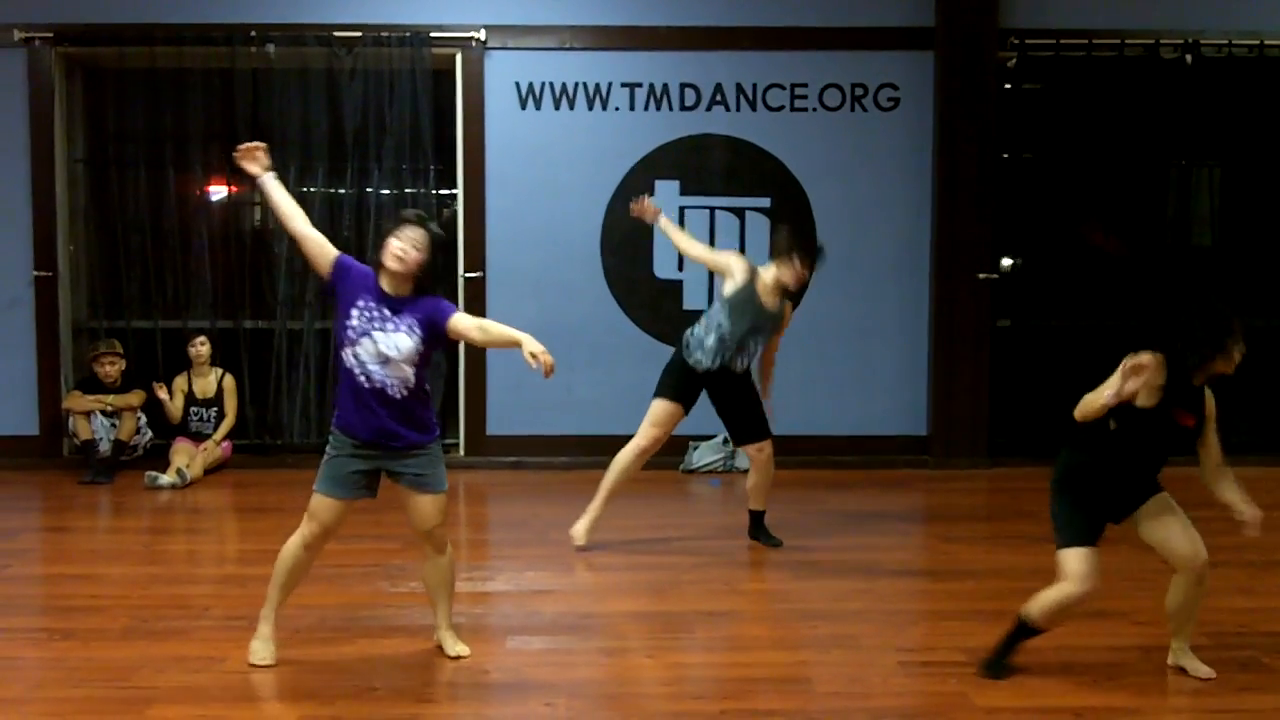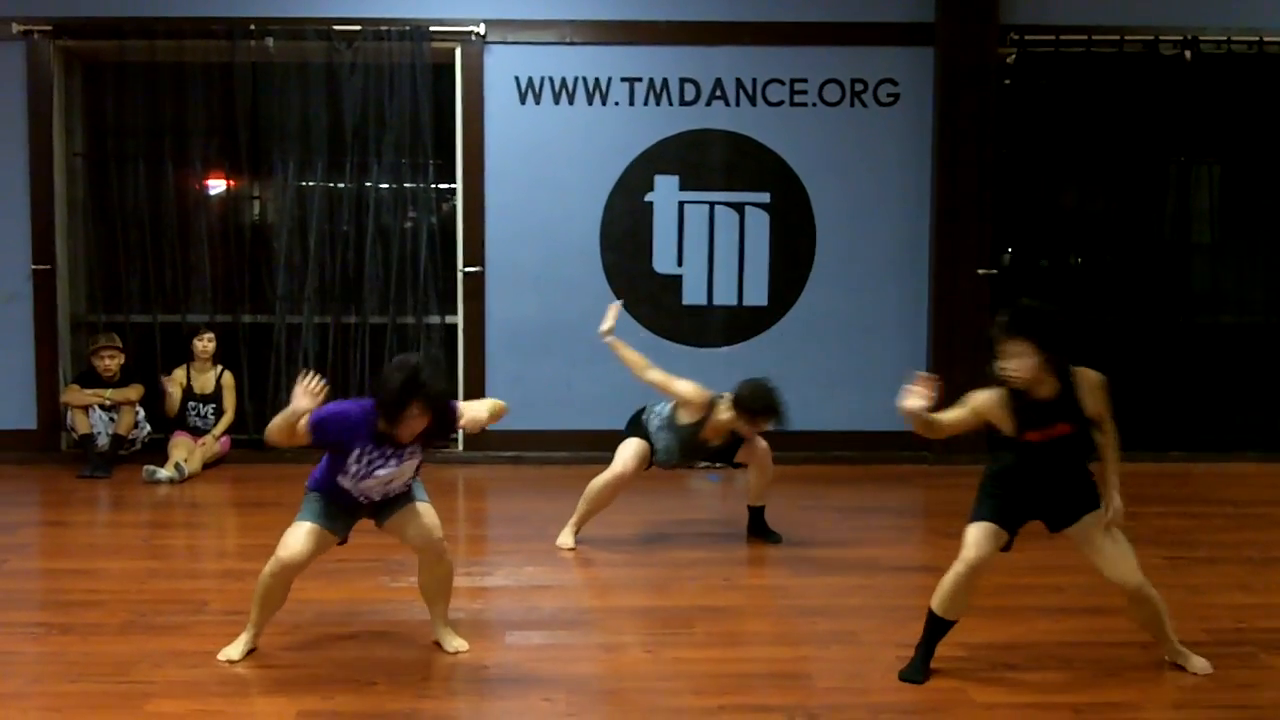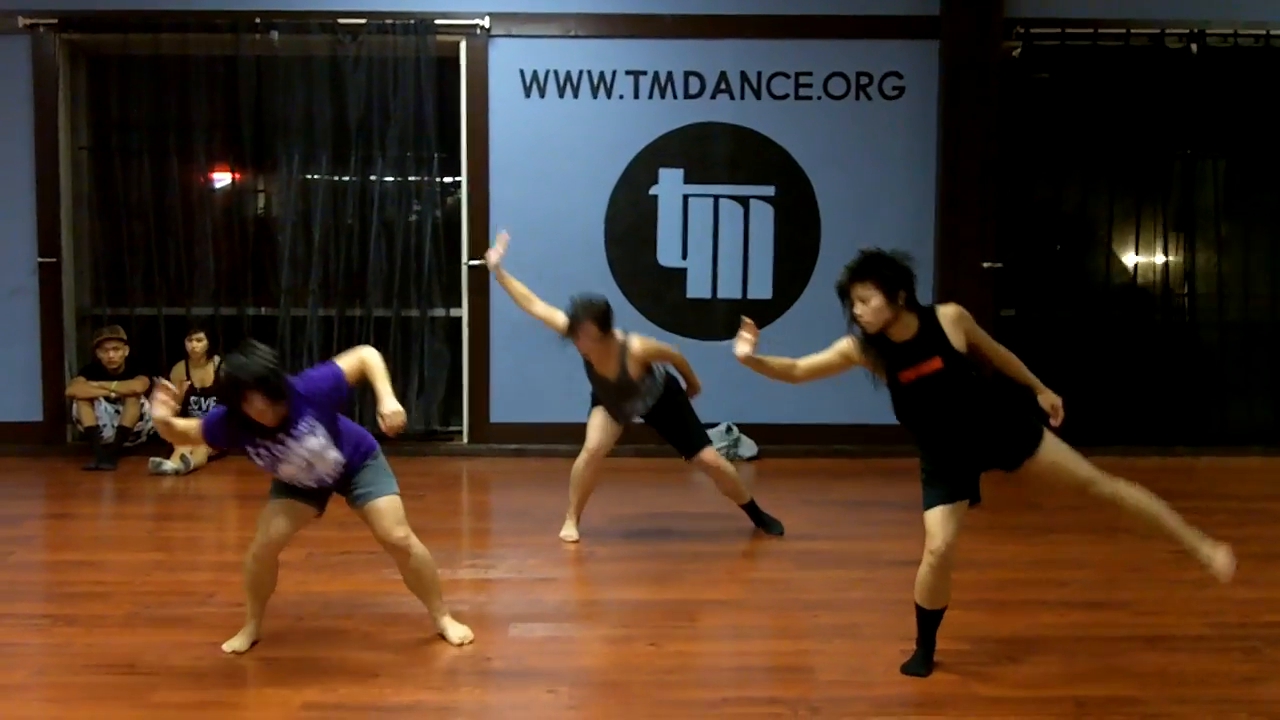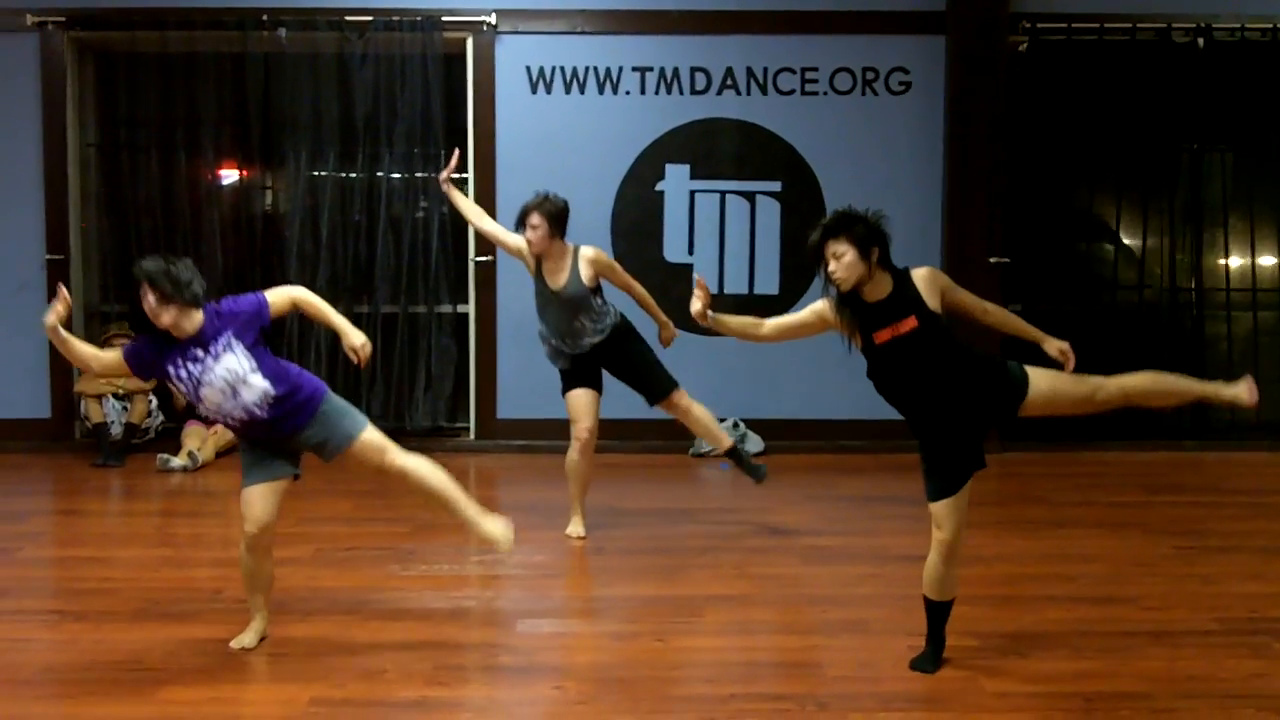
dt=0.4s
person 1, frame 1
left shoulder: (1205, 399)
right shoulder: (1152, 368)
left elbow: (1214, 468)
right elbow: (1082, 414)
left wrist: (1241, 505)
right wrist: (1117, 391)
left hip: (1135, 484)
right hip: (1081, 481)
left knee: (1195, 560)
right knee: (1077, 585)
left ankle: (1180, 649)
right ankle: (1006, 647)
person 1, frame 2
left shoulder: (1087, 382)
right shoulder: (993, 401)
left elbow: (1104, 431)
right elbow: (935, 429)
left wrist: (1111, 489)
right wrist: (917, 412)
left hip: (1070, 486)
right hip: (1009, 486)
left knee: (1132, 580)
right knee: (971, 560)
left ankle: (1174, 649)
right ankle: (923, 653)
person 1, frame 3
left shoulder: (950, 318)
right shoulder: (861, 348)
left elbow: (994, 352)
right elbow: (797, 371)
left wrist: (1040, 389)
right wrist: (752, 359)
left hip: (1003, 426)
right hip: (944, 453)
left knee: (1098, 485)
right knee: (938, 550)
left ankle: (1198, 543)
right ankle: (924, 649)
person 1, frame 4
left shoulder: (924, 281)
right shoulder: (837, 311)
left elbow: (982, 310)
right elbow: (764, 328)
left wrist: (1043, 338)
right wrist: (709, 317)
left hip: (990, 386)
right hip: (941, 428)
left knee: (1106, 391)
right knee: (945, 541)
left ankle: (1222, 393)
right ankle: (934, 645)
person 2, frame 1
left shoulder: (429, 309)
right shoulder: (353, 280)
left elbow: (475, 329)
right elbow: (303, 232)
left wrist: (524, 339)
right wrist: (266, 177)
left hip: (414, 442)
right hip: (353, 440)
left knee: (433, 534)
right knee: (314, 532)
left ankle: (445, 629)
right ankle: (266, 624)
person 2, frame 2
left shoulder: (430, 424)
right shoulder: (347, 417)
left elbow: (495, 406)
right elbow: (276, 437)
left wrist: (483, 410)
right wrist: (295, 412)
left hip: (395, 492)
right hip: (333, 496)
left knee: (433, 543)
right knee: (286, 559)
left ankle: (442, 627)
right ankle: (249, 634)
person 2, frame 3
left shoulder: (312, 388)
right shoulder: (229, 422)
left elbow: (365, 354)
right elbow: (183, 435)
left wrist: (387, 399)
right wrist: (164, 420)
left hip: (357, 462)
right hip: (296, 482)
left knee: (398, 538)
right knee: (265, 546)
left ankle: (442, 617)
right ankle: (252, 624)
person 2, frame 4
left shoulder: (232, 314)
right shoulder: (156, 351)
left elbow: (294, 294)
right elbow: (96, 362)
left wrist: (346, 328)
right wrist: (56, 331)
left hip: (310, 408)
right hip: (261, 440)
left knee: (393, 459)
right knee: (255, 532)
left ankle: (478, 517)
right ankle: (258, 621)
person 3, frame 1
left shoulder: (783, 309)
right shoulder: (738, 268)
left elbow: (767, 357)
right elbow: (689, 246)
left wrist: (763, 392)
right wrist: (658, 217)
left hip: (732, 375)
right hip: (692, 362)
left knee: (762, 450)
right knee: (648, 439)
left ankle: (757, 524)
right ankle: (591, 515)
person 3, frame 2
left shoulder: (739, 428)
right shoulder: (698, 400)
right elbow: (650, 372)
right wrist: (609, 335)
left hip: (689, 442)
right hip: (649, 426)
left knee: (760, 452)
right knee: (621, 471)
left ankle: (757, 523)
right ankle: (571, 527)
person 3, frame 3
left shoulder: (636, 348)
right shoulder: (581, 334)
left elbow: (673, 354)
right elbow: (534, 306)
left wrist: (693, 384)
right wrist: (497, 270)
left hip: (659, 398)
right hip: (610, 400)
left knee: (710, 460)
right knee: (594, 449)
left ankle: (756, 514)
right ankle: (571, 520)
person 3, frame 4
left shoulder: (589, 258)
right shoulder: (530, 255)
left elbow: (631, 286)
right elbow: (483, 222)
left wrist: (663, 321)
right wrist: (447, 185)
left hip: (615, 340)
right hip: (573, 358)
left knee: (677, 401)
right knee: (583, 435)
left ankle: (740, 458)
right ankle: (576, 517)
